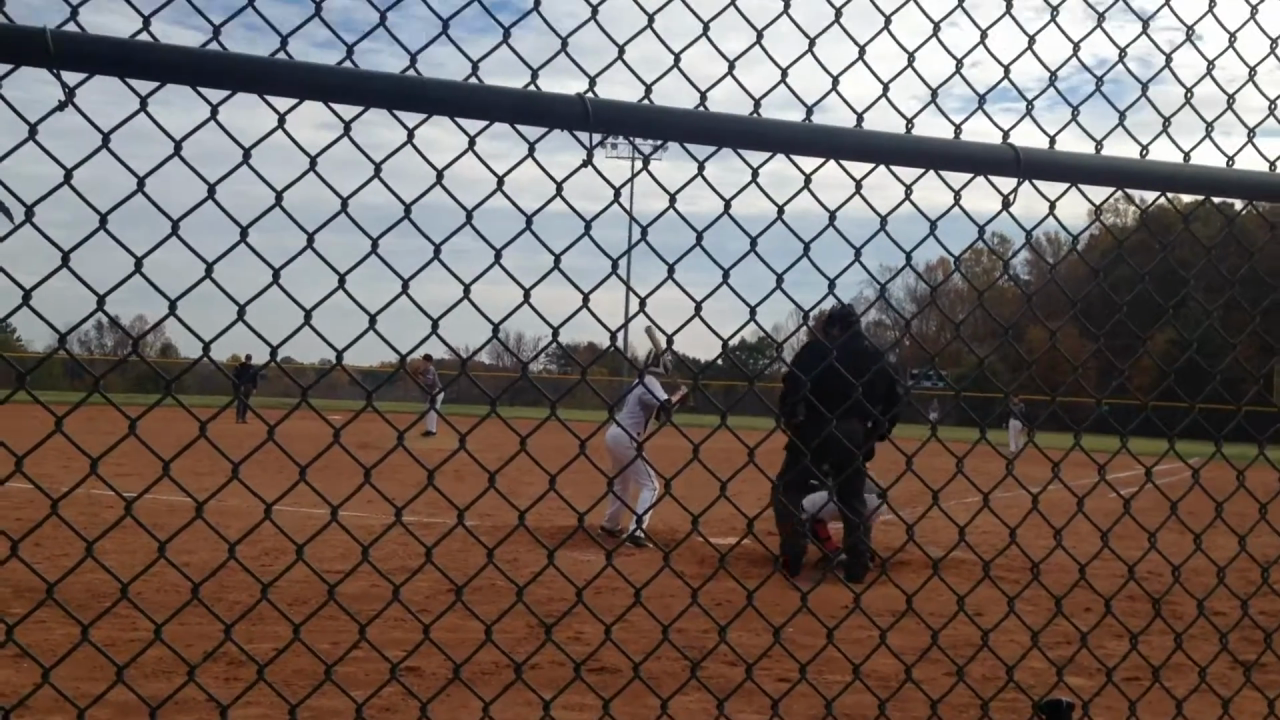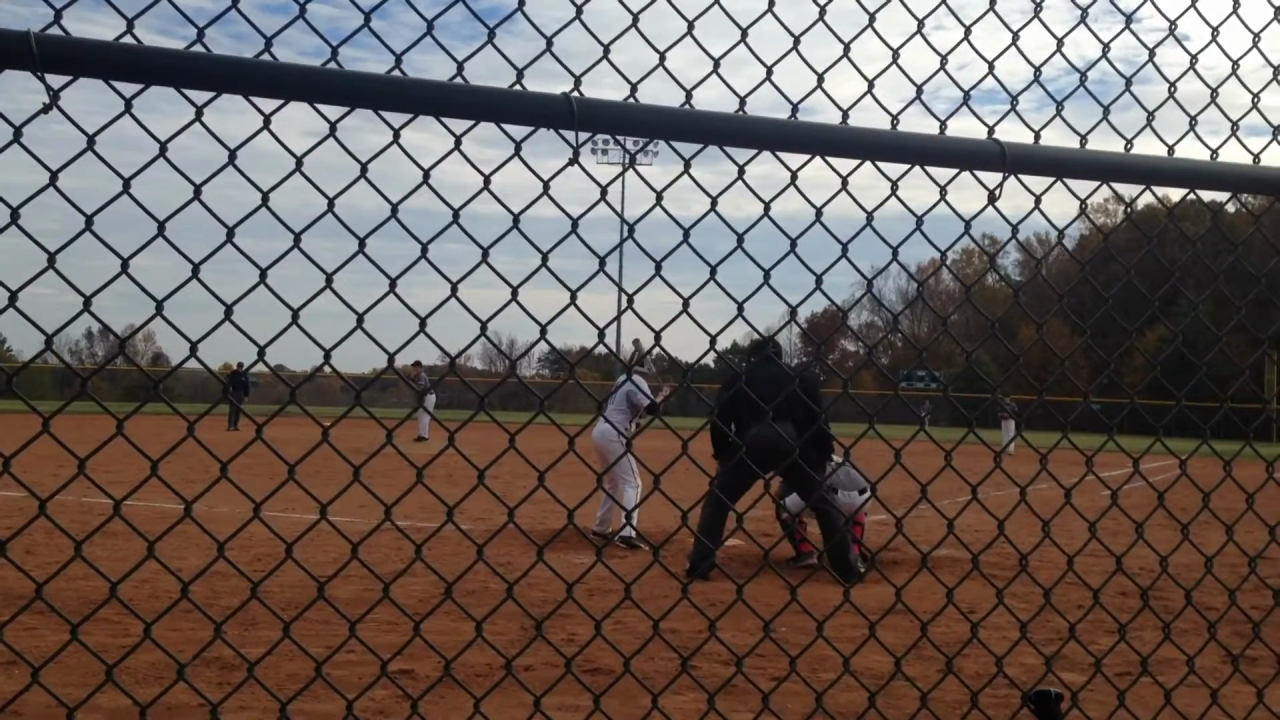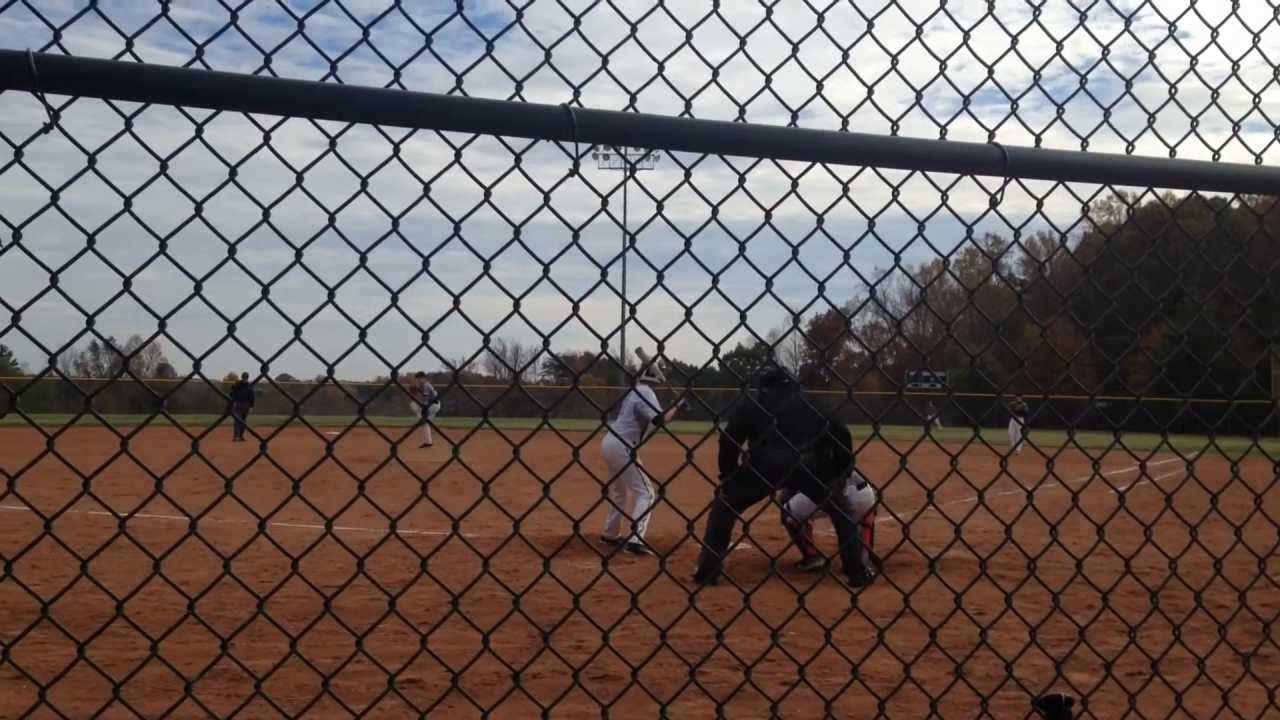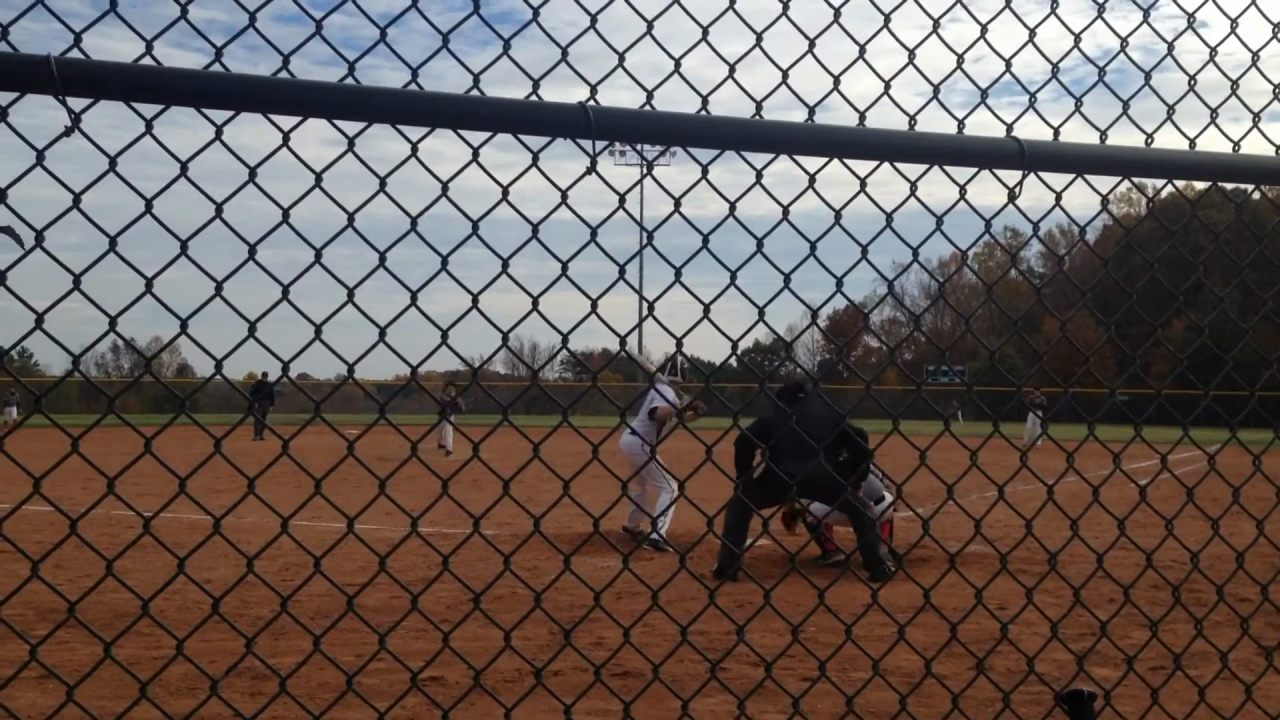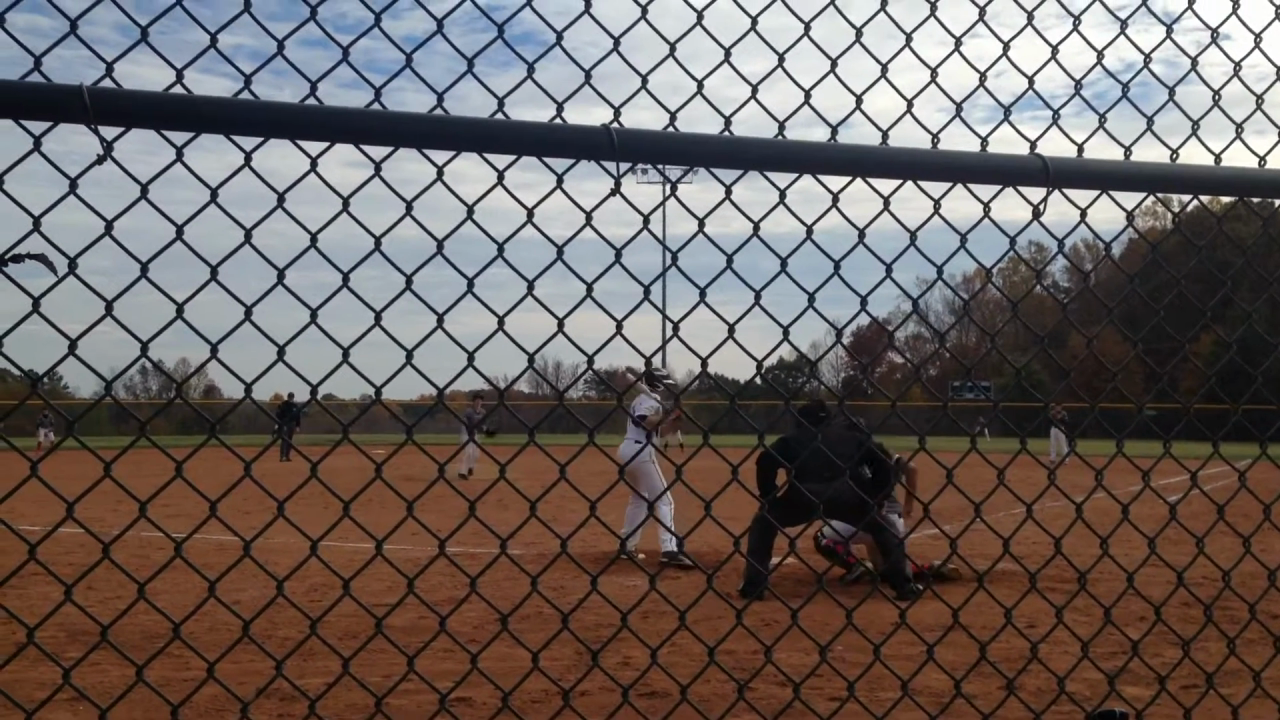
dt=0.7s
person 1, frame 1
left shoulder: (816, 347)
right shoulder: (874, 356)
left elbow: (792, 384)
right elbow: (892, 400)
left wrist: (787, 417)
right wrist: (877, 432)
left hip: (815, 431)
right hip: (854, 435)
left knee: (786, 490)
right knee: (853, 500)
left ankle: (793, 553)
right ankle: (856, 566)
person 1, frame 2
left shoulder: (740, 378)
right shoulder: (801, 378)
left elbow: (720, 418)
right elbow: (818, 420)
left wrist: (722, 457)
right wrist: (822, 459)
left hip: (752, 444)
right hip: (792, 445)
left knee: (718, 499)
right knee: (823, 503)
left ankle: (700, 564)
right ankle: (848, 569)
person 1, frame 3
left shoulder: (753, 405)
right shoulder: (811, 404)
left elbow: (729, 438)
right elbow: (840, 435)
left wrist: (727, 478)
right wrist: (841, 476)
left hip: (766, 464)
right hip: (809, 464)
left knee: (725, 505)
right knee: (842, 510)
left ankle: (707, 569)
right ankle: (860, 572)
person 1, frame 4
left shoulder: (771, 419)
right shoulder: (828, 414)
left elbow: (744, 442)
right elbow: (858, 439)
left wrist: (744, 479)
right wrist: (856, 480)
left hip: (782, 475)
right hip: (823, 475)
left knee: (740, 504)
right knee: (859, 510)
left ankle: (727, 566)
right ankle: (879, 567)
person 1, frame 5
left shoulder: (792, 439)
right shoulder: (849, 436)
left elbow: (765, 461)
right elbow: (881, 461)
left wrist: (768, 499)
right wrist: (877, 499)
left hip: (804, 496)
right hip: (845, 495)
left knee: (763, 523)
right knee: (881, 527)
left ankle: (752, 585)
right ankle: (903, 586)
person 2, frame 1
left shoulder: (642, 382)
right shoulder: (650, 383)
left elbow: (660, 417)
right elbow: (665, 409)
left wrist: (677, 399)
right wrist: (679, 396)
left hip: (616, 434)
right hip: (626, 438)
left knee: (623, 483)
right knee: (650, 485)
left ankle: (610, 524)
right ankle: (636, 532)
person 2, frame 2
left shoulder: (624, 380)
right shoulder: (637, 381)
left elbow: (636, 409)
right elbow: (652, 409)
left wrist: (657, 398)
right wrist: (662, 395)
left hip: (601, 431)
right hip: (613, 434)
left knee: (612, 483)
right knee: (631, 483)
left ankle: (601, 528)
right ankle: (627, 533)
person 2, frame 3
left shoulder: (635, 390)
right shoulder: (646, 392)
left elbow: (655, 420)
right elbow: (659, 421)
left wrist: (676, 409)
right wrist: (676, 407)
left hip: (611, 443)
right hip: (622, 447)
left knee: (620, 491)
right knee: (645, 493)
left ankle: (610, 534)
right ankle: (635, 540)
person 2, frame 4
left shoulder: (662, 389)
right shoulder: (665, 391)
left elbow: (676, 419)
right elbow: (655, 414)
left wrist: (694, 412)
right wrist: (681, 407)
left hip: (632, 440)
right hip: (639, 444)
left knee: (643, 485)
right knee: (669, 488)
left ankle: (633, 525)
right ankle: (655, 536)
person 2, frame 5
left shoulder: (639, 399)
right shoulder: (650, 399)
right elbow: (642, 420)
left wrist: (668, 418)
right wrist: (667, 417)
left hip: (626, 450)
right hip: (640, 452)
left knee: (638, 499)
right knee: (663, 501)
left ankle: (627, 547)
right ankle: (669, 550)
